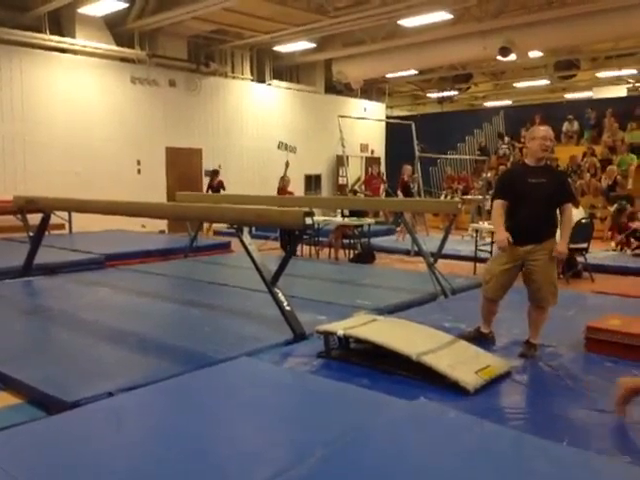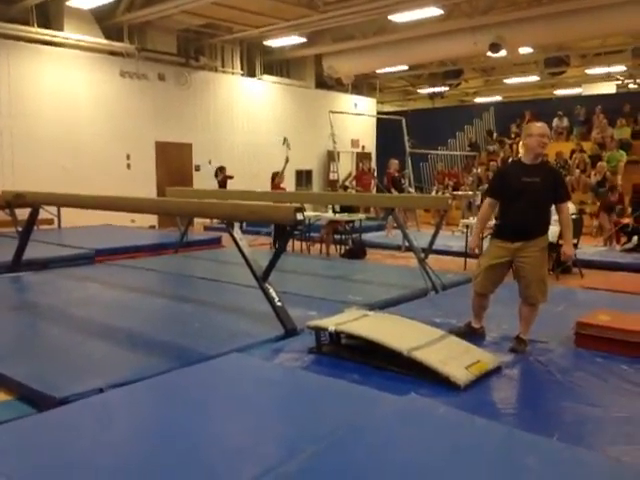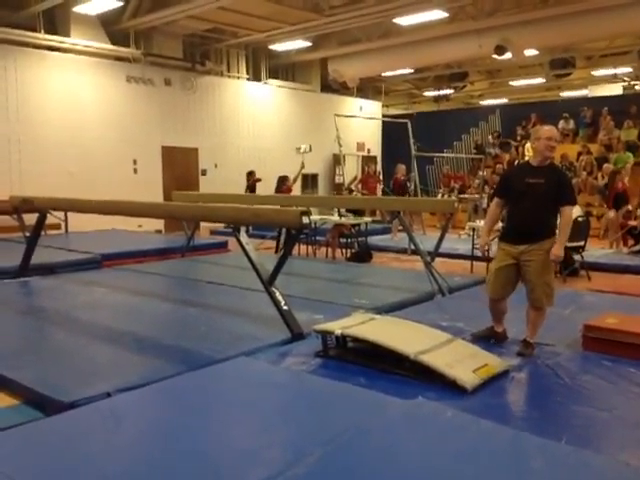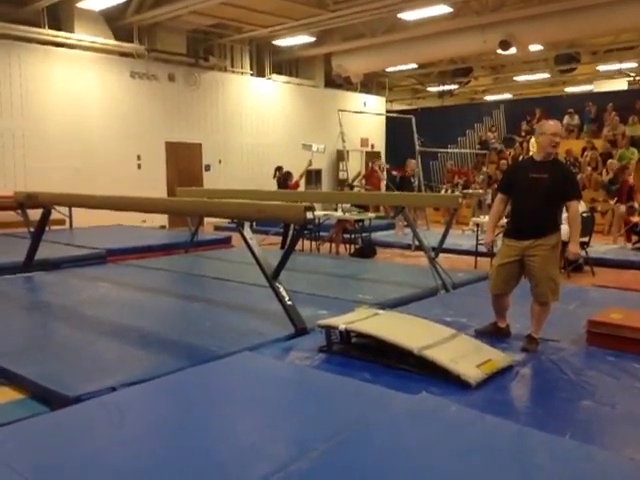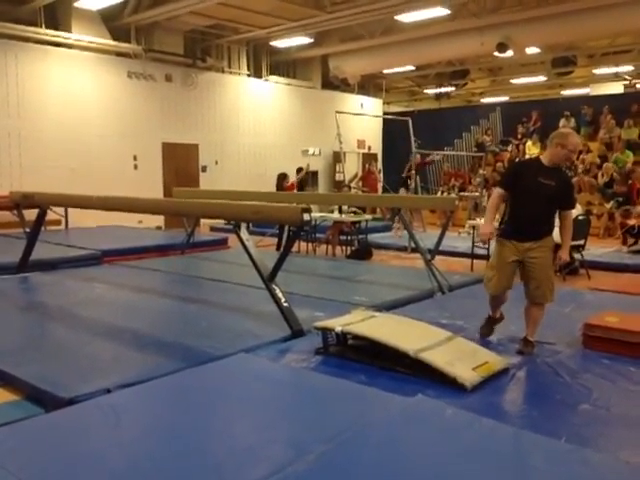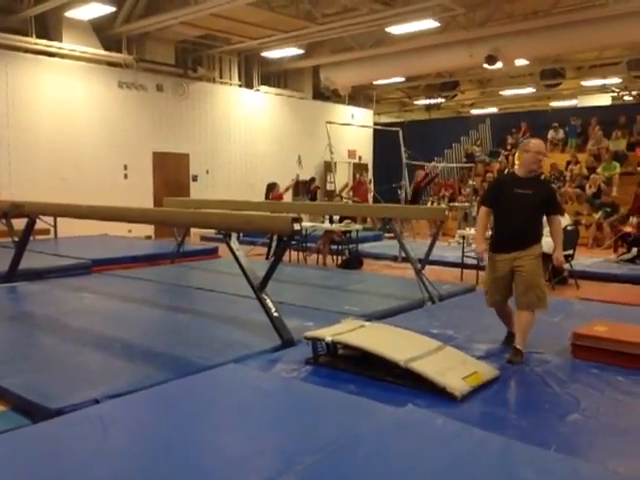
dt=0.5s
person 1, frame 1
left shoulder: (557, 177)
right shoulder: (511, 174)
left elbow: (566, 210)
right elbow: (499, 206)
left wrist: (563, 241)
right wrist: (500, 231)
left hip: (542, 246)
right hip: (511, 244)
left knee: (541, 297)
right knee: (491, 290)
left ankle: (532, 341)
right ankle: (485, 330)
person 1, frame 2
left shoulder: (552, 175)
right shoulder: (506, 171)
left elbow: (563, 209)
right elbow: (489, 204)
left wrist: (567, 242)
right wrist: (476, 235)
left hip: (534, 243)
right hip: (502, 240)
left knee: (531, 293)
right knee: (482, 285)
left ankle: (522, 336)
right ankle: (476, 325)
person 1, frame 3
left shoulder: (559, 177)
right shoulder: (513, 173)
left elbow: (566, 213)
right elbow: (497, 205)
left wrist: (559, 244)
right wrist: (485, 233)
left hip: (540, 246)
right hip: (508, 243)
left knee: (538, 297)
right knee: (495, 291)
left ankle: (529, 340)
right ankle: (498, 329)
person 1, frame 4
left shoulder: (563, 173)
right shoulder: (517, 168)
left elbow: (573, 208)
right elbow: (501, 201)
left wrist: (574, 241)
right wrist: (490, 230)
left hip: (545, 242)
right hip: (512, 239)
left knee: (543, 292)
right knee: (498, 285)
left ankle: (533, 335)
right ankle: (501, 325)
person 1, frame 5
left shoulder: (563, 181)
right shoulder: (521, 168)
left elbow: (566, 216)
right elbow: (498, 195)
left wrist: (565, 248)
right wrist: (488, 222)
left hip: (540, 244)
right hip: (509, 239)
left knee: (538, 294)
right knee: (496, 286)
left ankle: (529, 338)
right ankle: (494, 314)
person 1, frame 6
left shoulder: (544, 189)
right shoulder: (501, 183)
left elbow: (554, 219)
right elbow: (485, 212)
left wrist: (558, 249)
right wrist: (480, 240)
left hip: (529, 252)
right hip: (499, 251)
left knee: (526, 301)
right knee: (495, 299)
left ankle: (519, 347)
right ankle: (512, 329)
